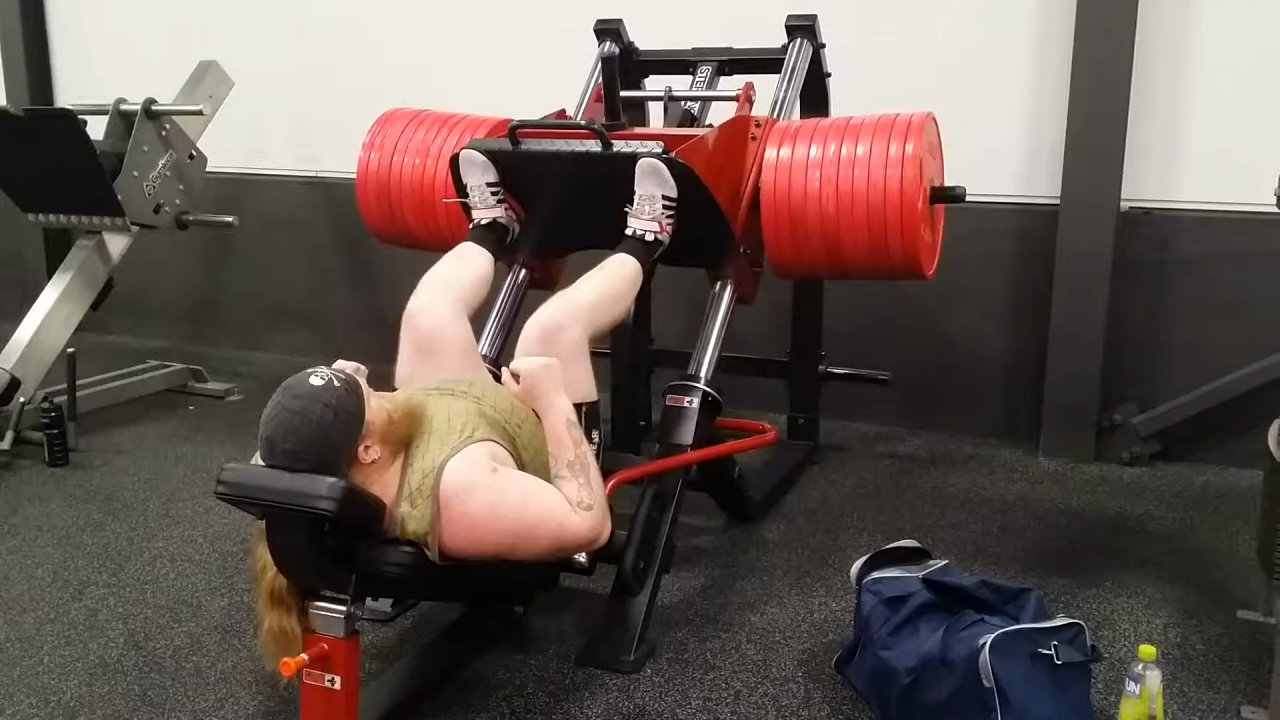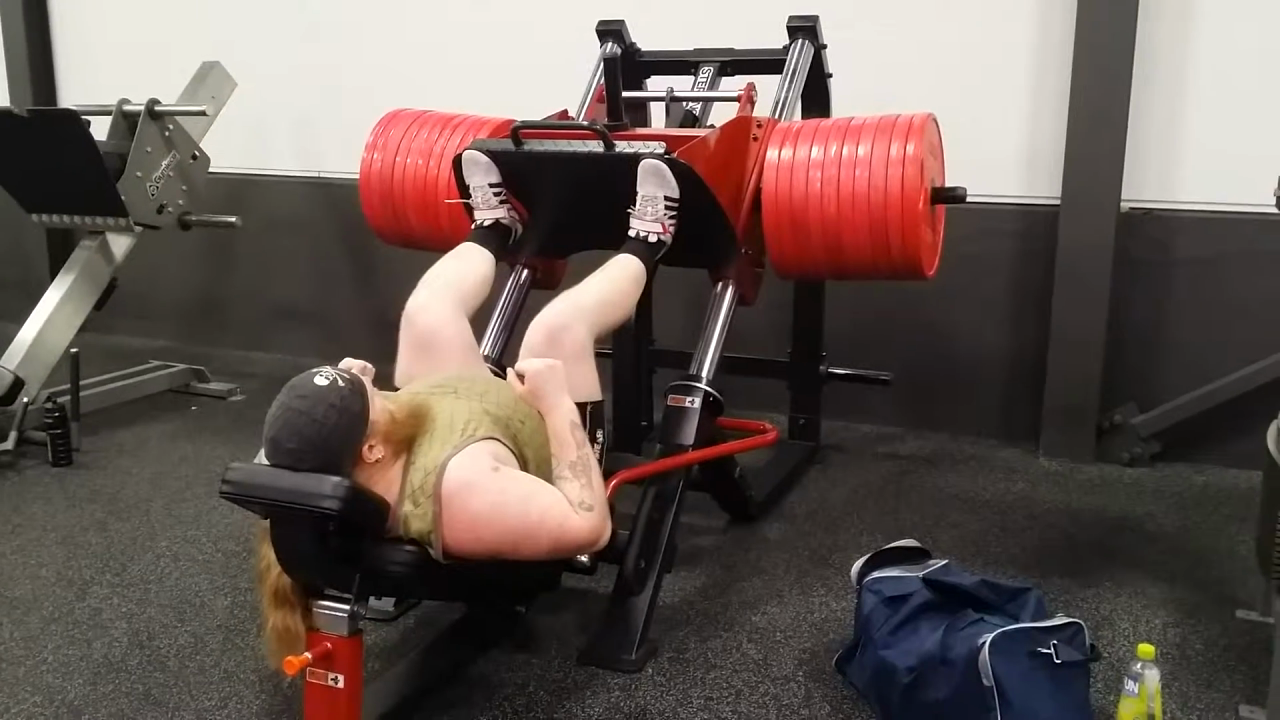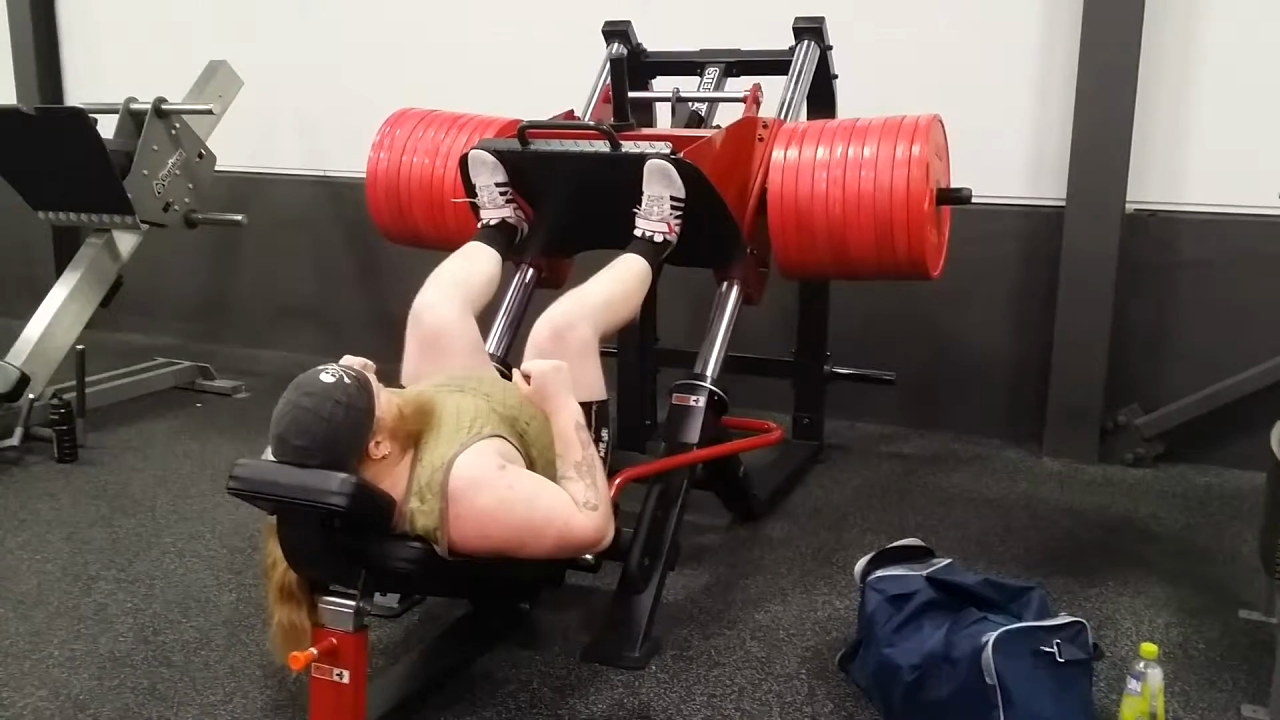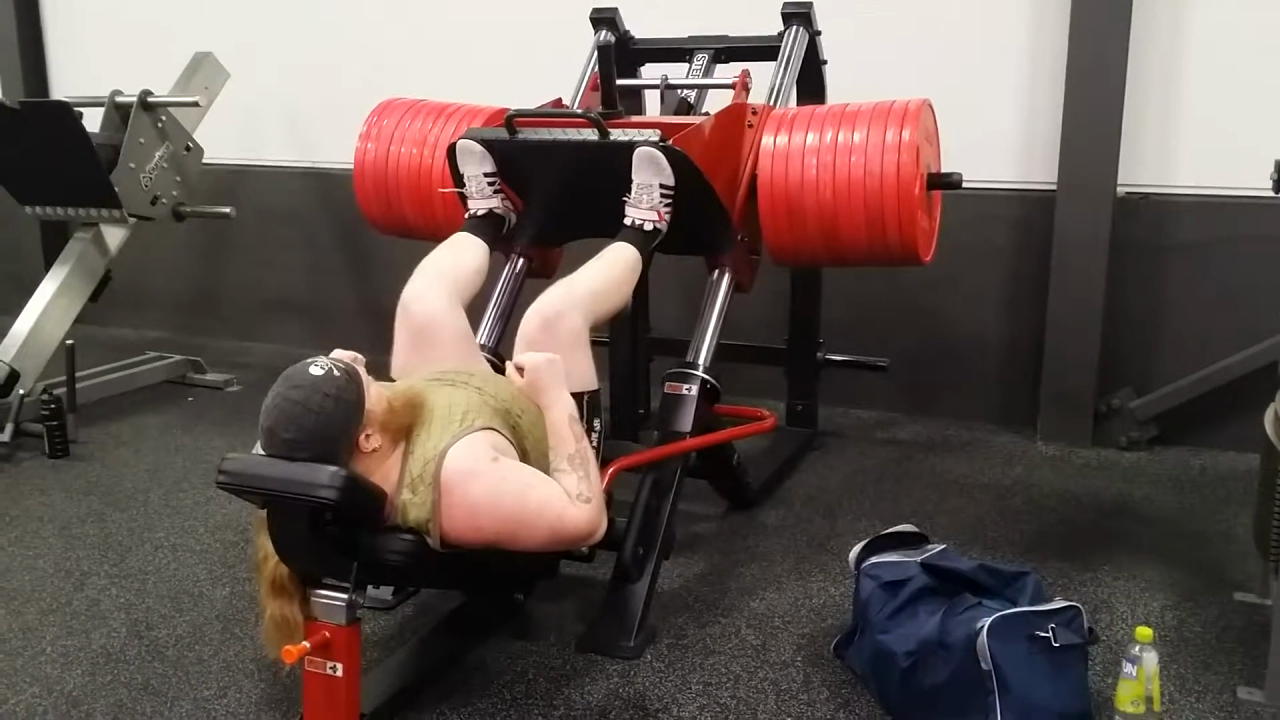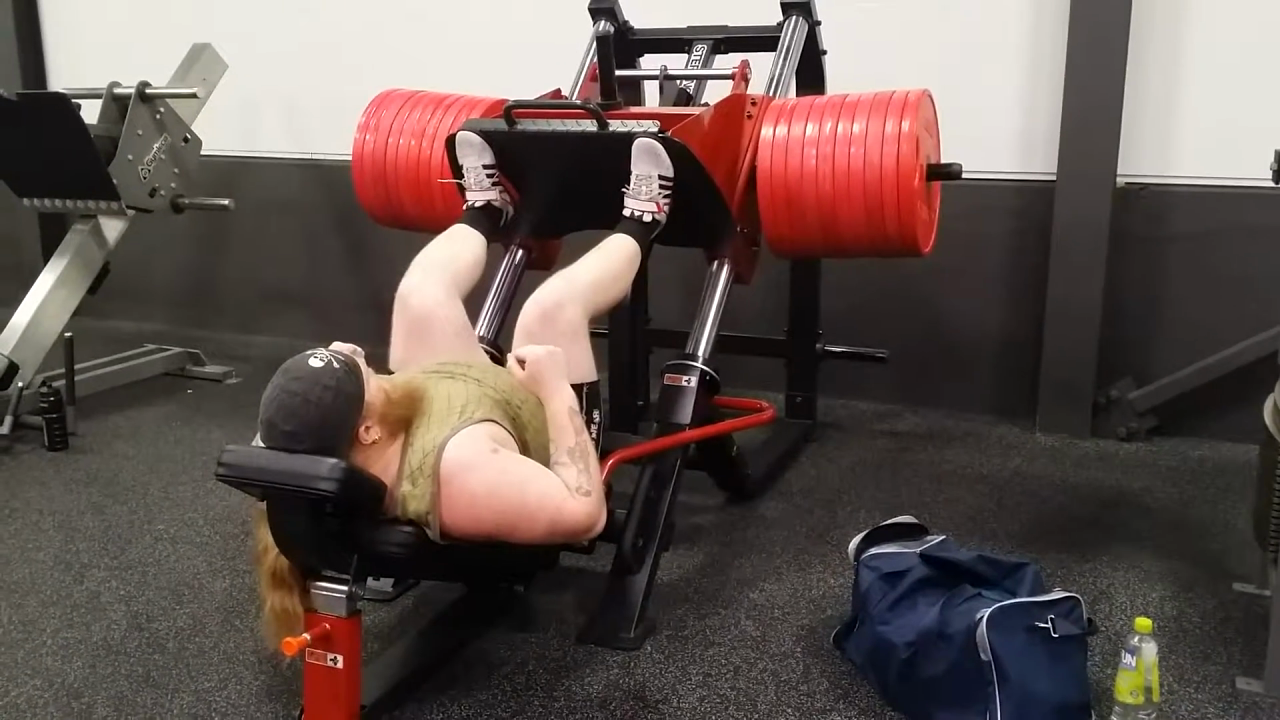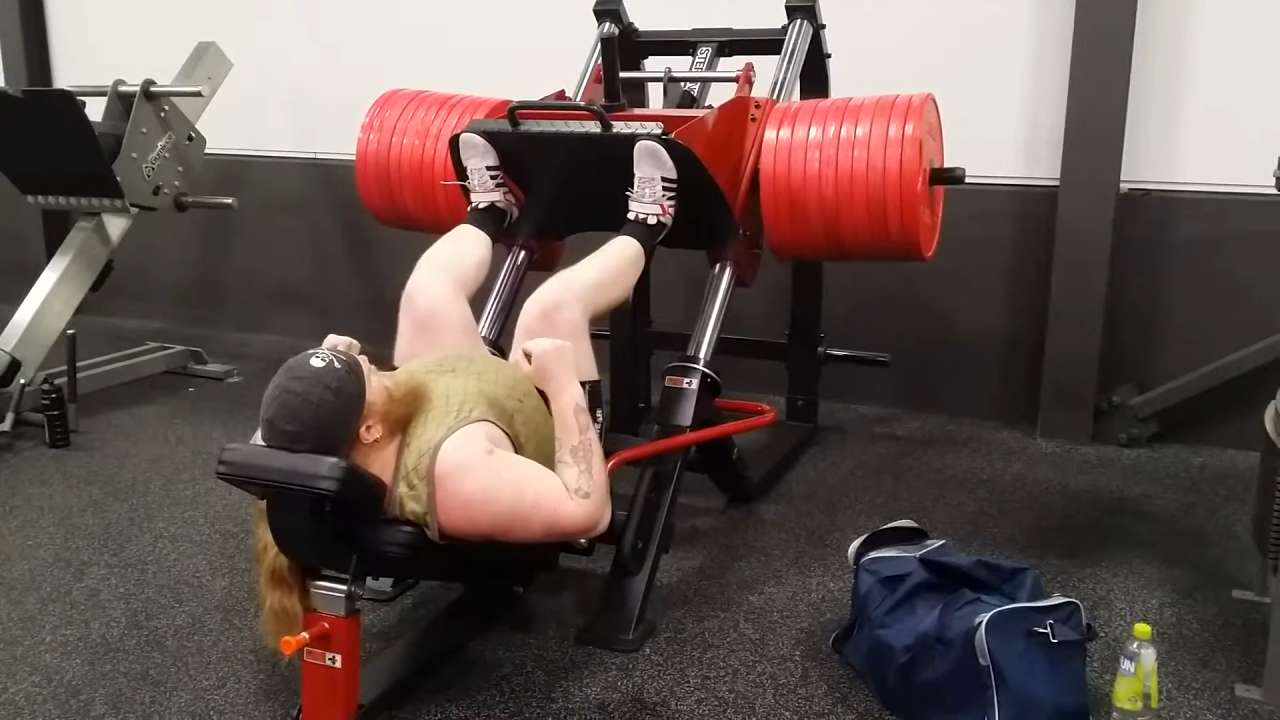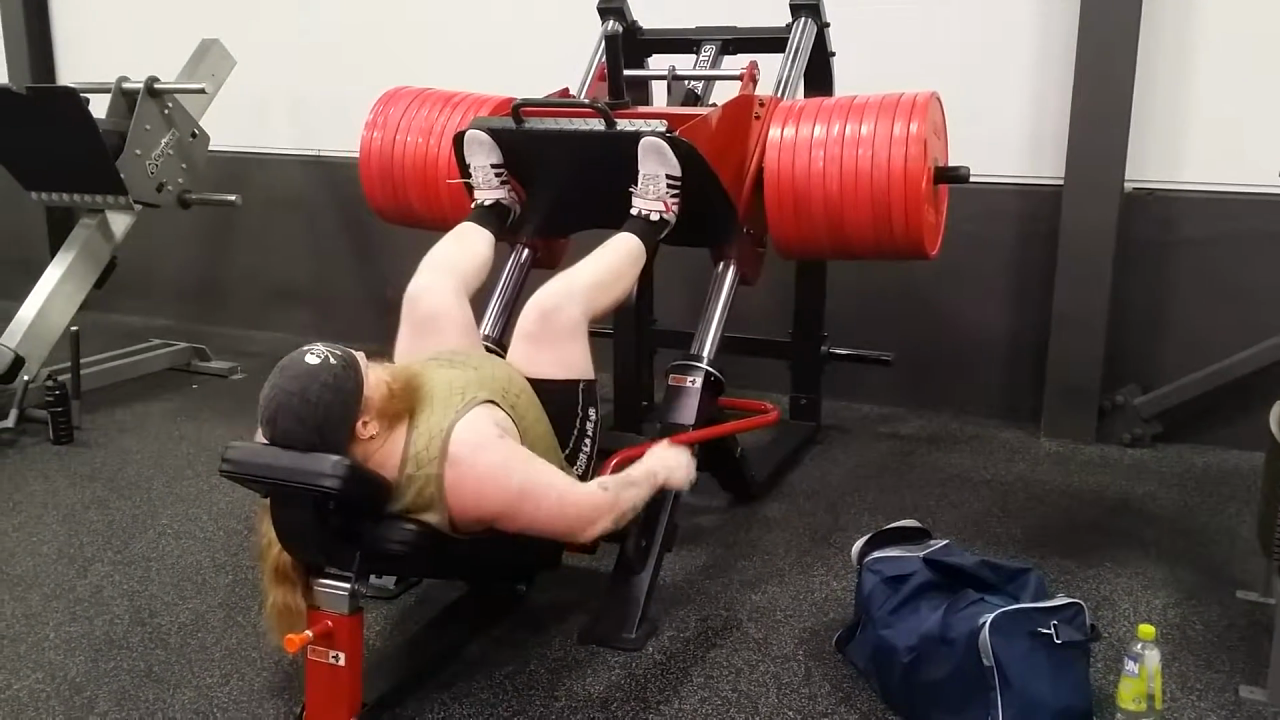
dt=0.7s
person 1, frame 1
left shoulder: (303, 475)
right shoulder: (458, 492)
right elbow: (589, 526)
left wrist: (342, 393)
right wrist: (553, 403)
right hip: (546, 451)
left knee: (429, 313)
right knee: (554, 330)
left ankle: (492, 225)
right ankle: (642, 243)
person 1, frame 2
left shoulder: (306, 475)
right shoulder: (460, 489)
right elbow: (589, 527)
left wrist: (348, 393)
right wrist: (557, 404)
right hip: (547, 453)
left knee: (428, 312)
right knee: (560, 328)
left ankle: (494, 226)
right ankle: (645, 243)
person 1, frame 3
left shoulder: (312, 472)
right shoulder: (465, 486)
right elbow: (592, 527)
left wrist: (349, 387)
right wrist: (562, 406)
right hip: (555, 451)
left knee: (436, 310)
right knee: (563, 328)
left ankle: (499, 226)
right ankle: (651, 243)
person 1, frame 4
left shoulder: (300, 460)
right shoulder: (460, 481)
right elbow: (585, 522)
left wrist: (340, 384)
right wrist: (554, 398)
right hip: (545, 441)
left knee: (424, 301)
right knee: (553, 316)
left ankle: (487, 217)
right ankle: (640, 233)
person 1, frame 5
left shoulder: (302, 461)
right shoulder: (459, 472)
right elbow: (585, 513)
left wrist: (335, 378)
right wrist: (556, 391)
right hip: (545, 428)
left knee: (422, 293)
right knee: (553, 308)
left ankle: (485, 208)
right ankle: (640, 222)
person 1, frame 6
right shoulder: (455, 473)
right elbow: (588, 513)
left wrist: (326, 376)
right wrist: (563, 386)
right hip: (553, 455)
left knee: (428, 292)
right knee: (553, 308)
left ankle: (491, 210)
right ankle: (645, 226)
person 1, frame 7
left shoulder: (298, 448)
right shoulder: (464, 455)
right elbow: (589, 518)
right wrist: (655, 470)
right hip: (546, 467)
left knee: (431, 291)
right knee: (553, 309)
left ankle: (493, 205)
right ankle: (649, 221)
